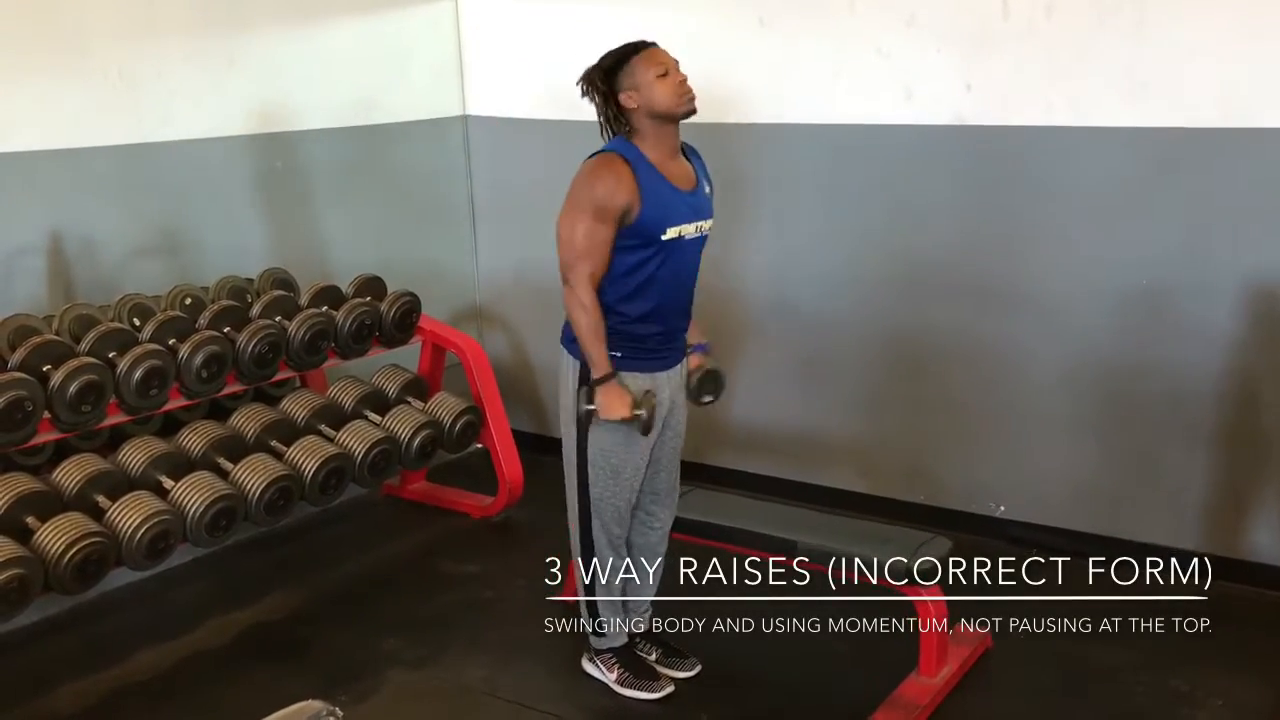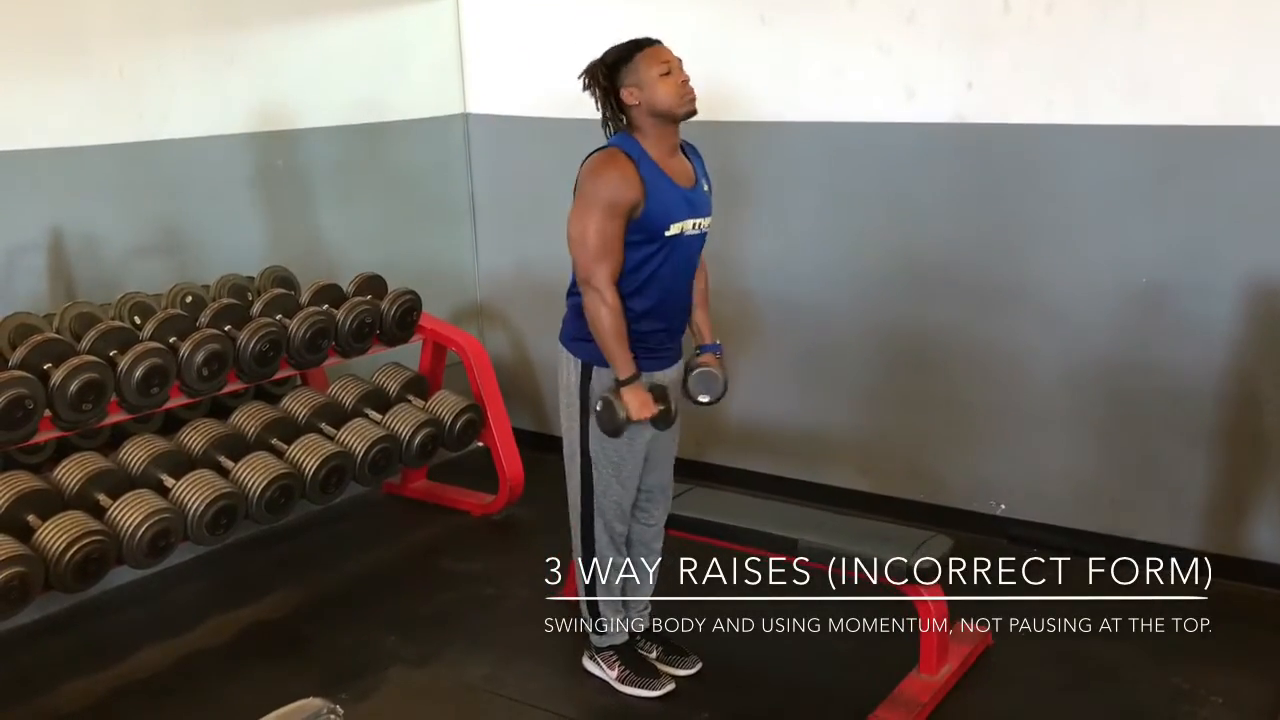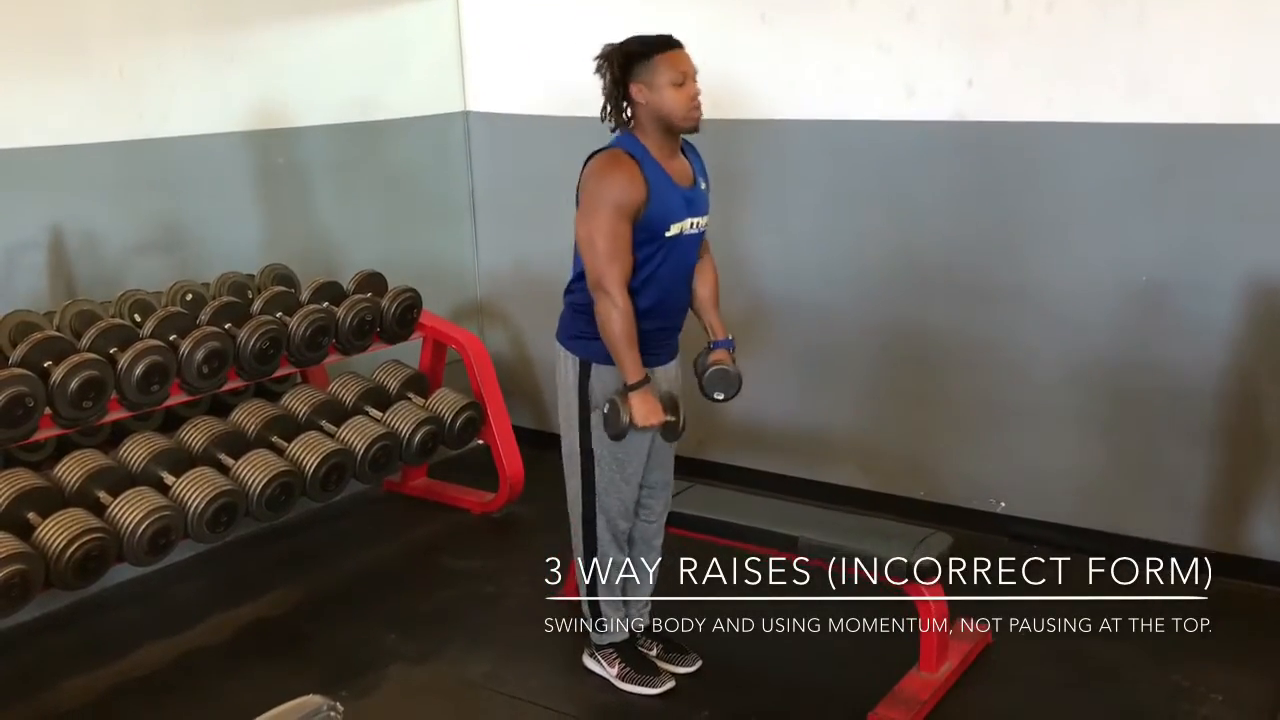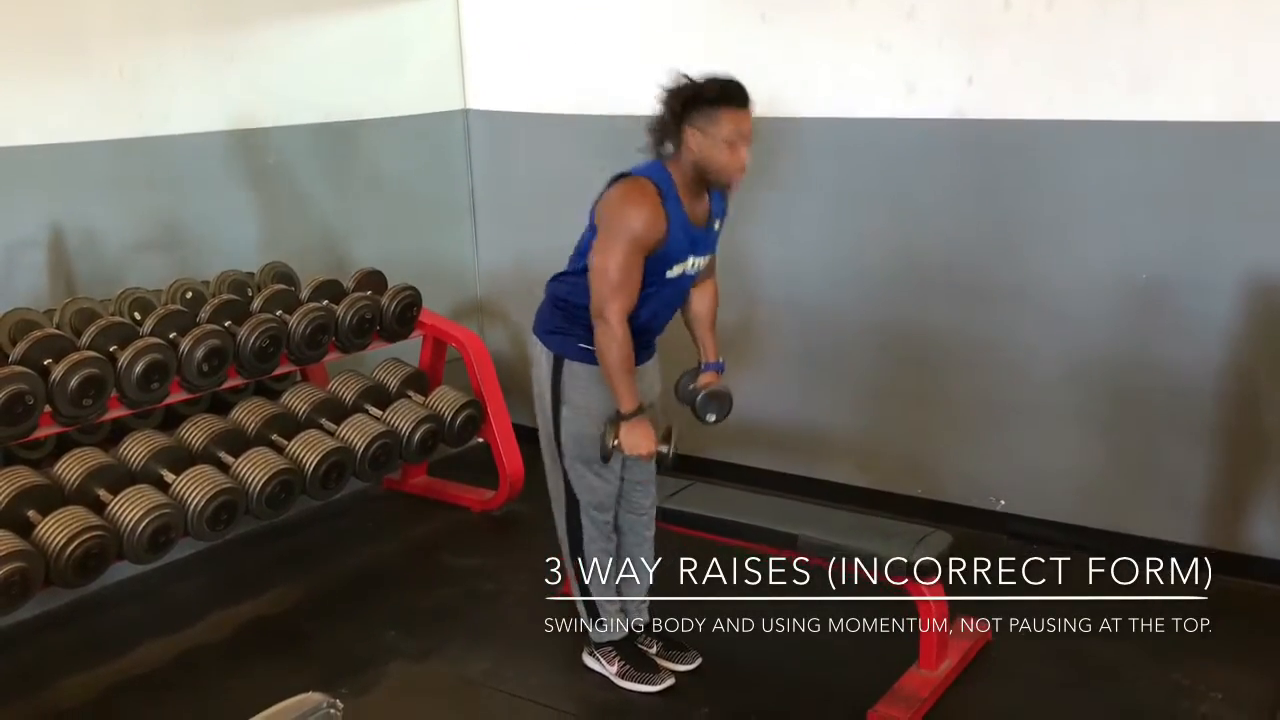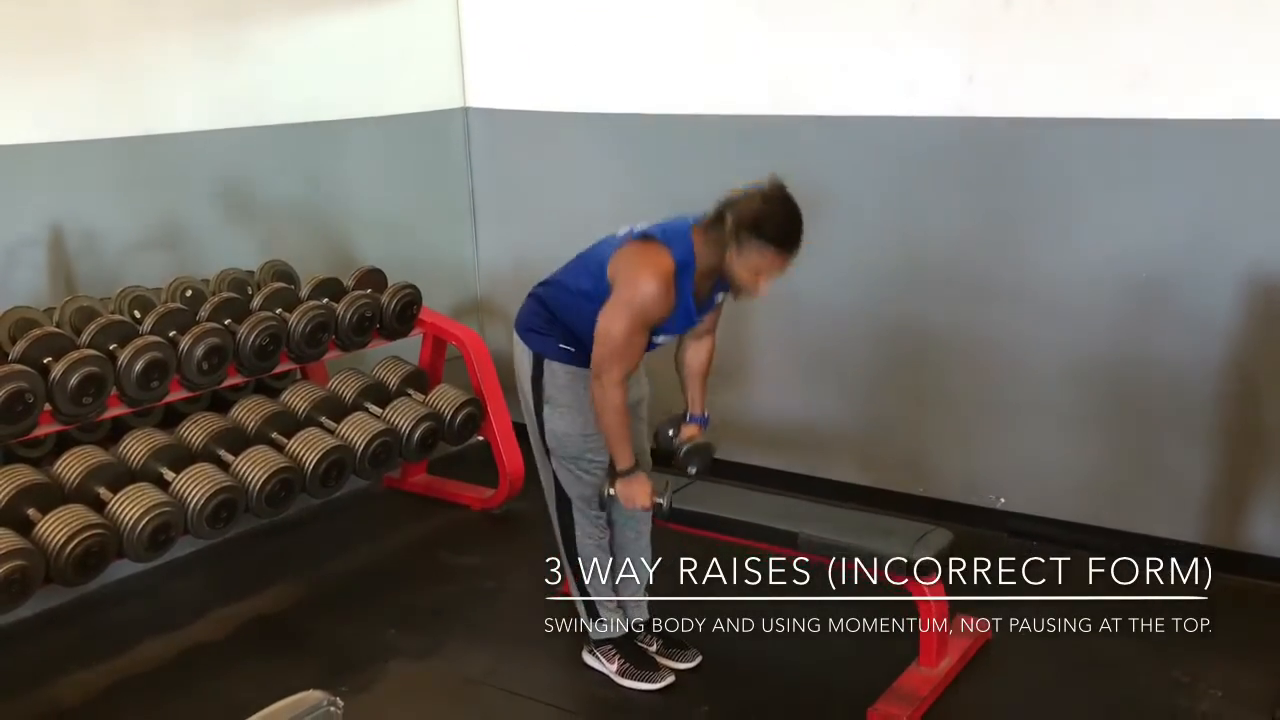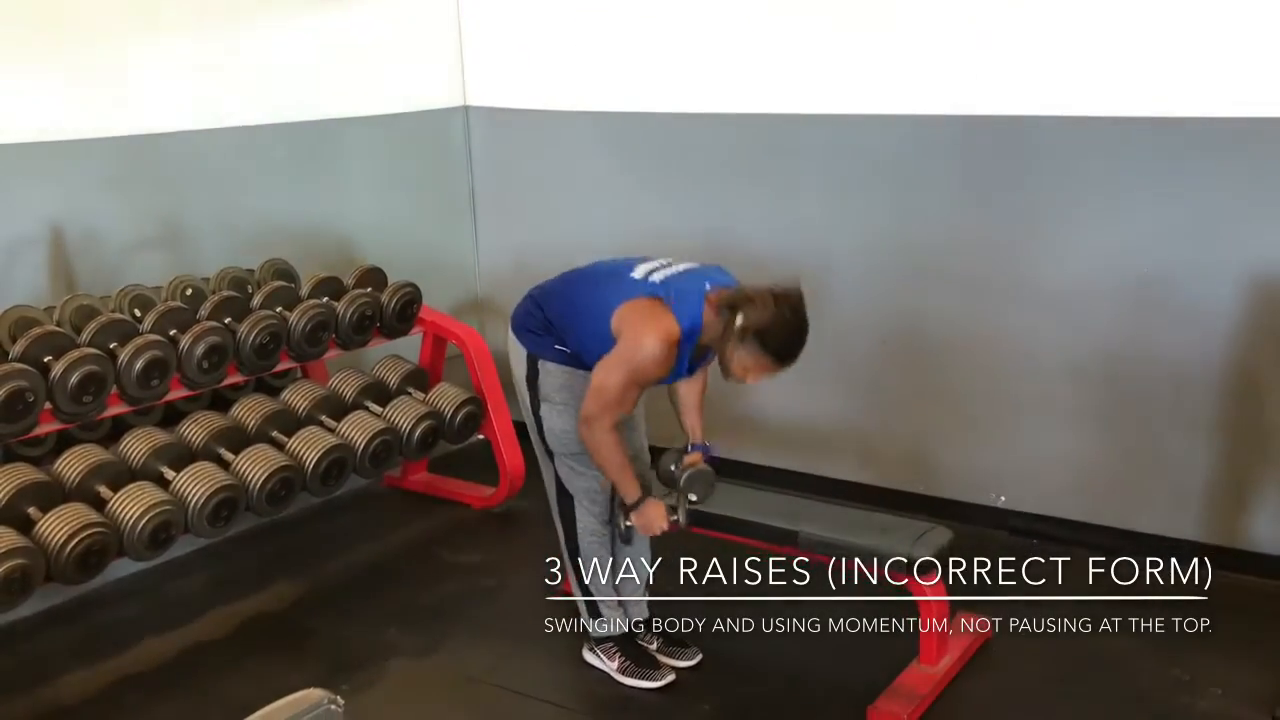
dt=0.2s
person 1, frame 1
left shoulder: (694, 166)
right shoulder: (608, 178)
right elbow: (579, 287)
left wrist: (697, 343)
right wrist: (605, 381)
left hip: (668, 368)
right hip: (615, 371)
left knee: (656, 507)
right knee: (608, 513)
left ankle: (635, 626)
right ankle: (605, 644)
person 1, frame 2
left shoulder: (693, 162)
right shoulder: (612, 173)
right elbow: (596, 286)
left wrist: (707, 342)
right wrist: (627, 382)
left hip: (664, 363)
right hip: (606, 368)
left knee: (652, 505)
right knee: (608, 510)
left ankle: (635, 626)
right ankle: (605, 644)
person 1, frame 3
left shoulder: (692, 162)
right shoulder: (614, 173)
right elbow: (606, 289)
left wrist: (719, 339)
right wrist: (636, 387)
left hip: (660, 357)
right hip: (603, 364)
left knee: (651, 502)
right knee: (607, 506)
left ankle: (636, 622)
right ankle: (606, 641)
person 1, frame 4
left shoulder: (712, 197)
right shoulder: (637, 203)
left elbow: (701, 283)
right elbow: (608, 317)
left wrist: (712, 362)
right wrist: (630, 416)
left hip: (635, 356)
right hip: (577, 357)
left knee: (638, 498)
right knee: (591, 501)
left ankle: (635, 621)
right ankle: (605, 638)
person 1, frame 5
left shoulder: (716, 263)
right shoulder: (652, 276)
left elbow: (699, 338)
right elbow: (606, 380)
left wrist: (696, 416)
right wrist: (627, 470)
left hip: (614, 359)
right hip: (556, 355)
left knee: (633, 500)
right knee: (587, 492)
left ankle: (635, 621)
right ankle: (605, 637)
person 1, frame 6
left shoulder: (726, 307)
right shoulder: (655, 338)
left elbow: (691, 369)
right elbow: (595, 424)
left wrist: (697, 446)
right wrist: (640, 502)
left hip: (600, 345)
right hip: (549, 350)
left knee: (632, 476)
right knee: (587, 490)
left ankle: (635, 620)
right ankle: (606, 636)
